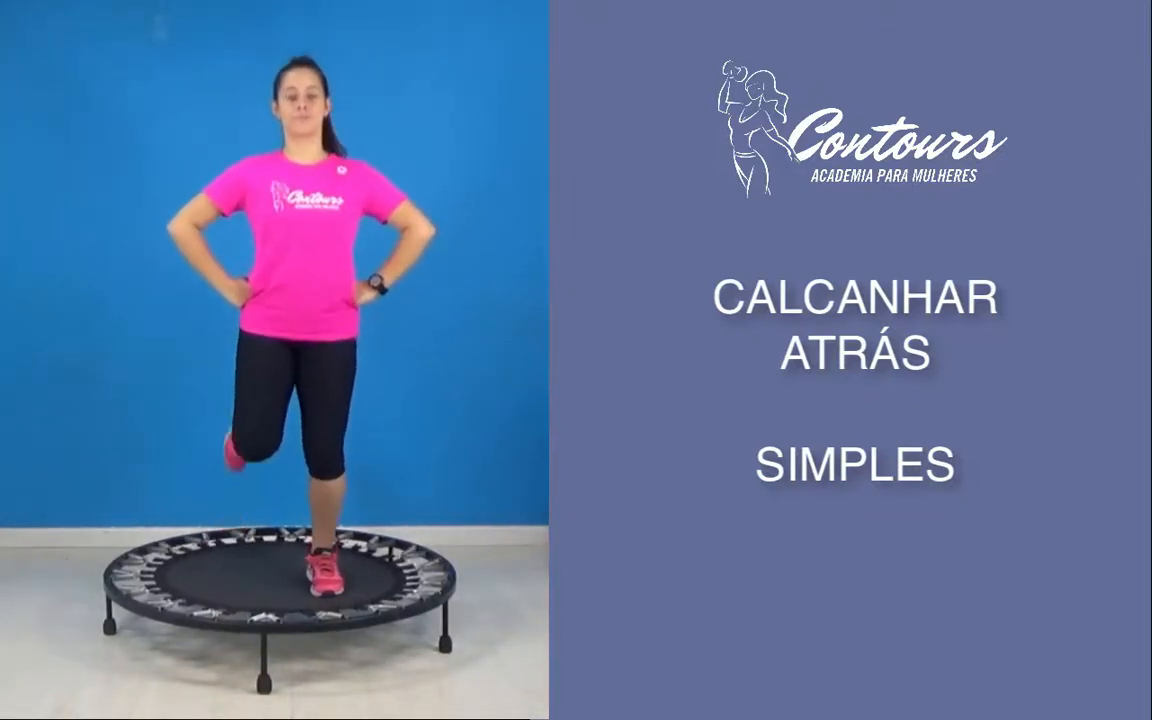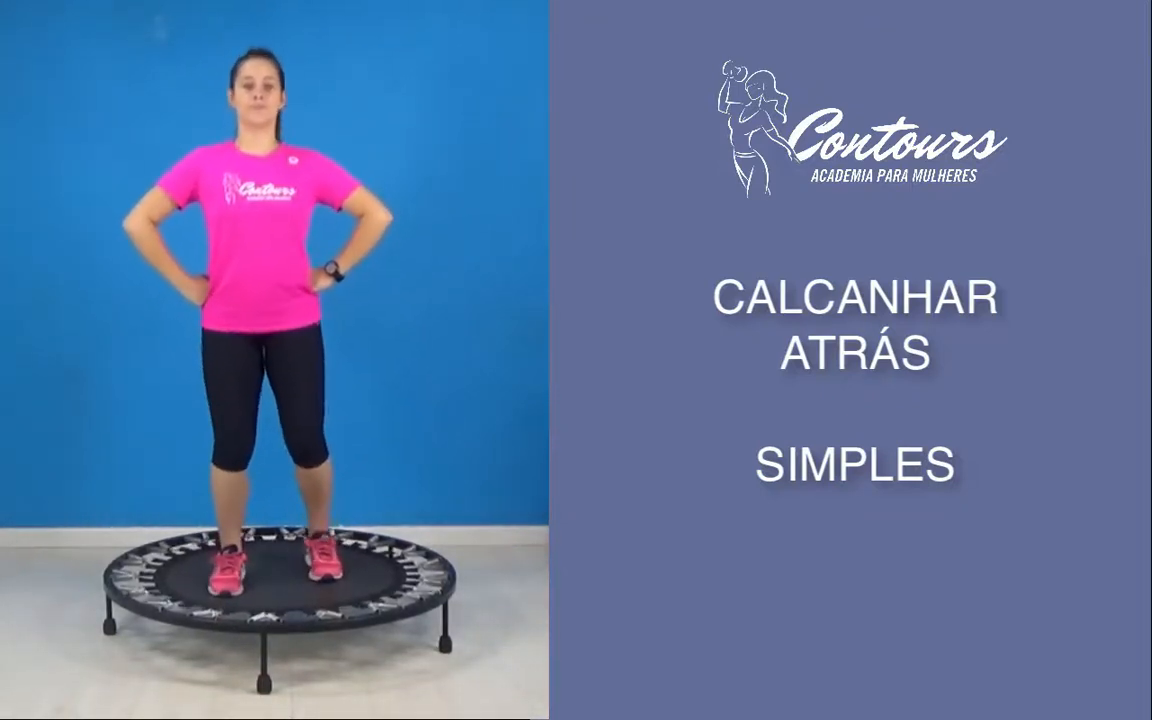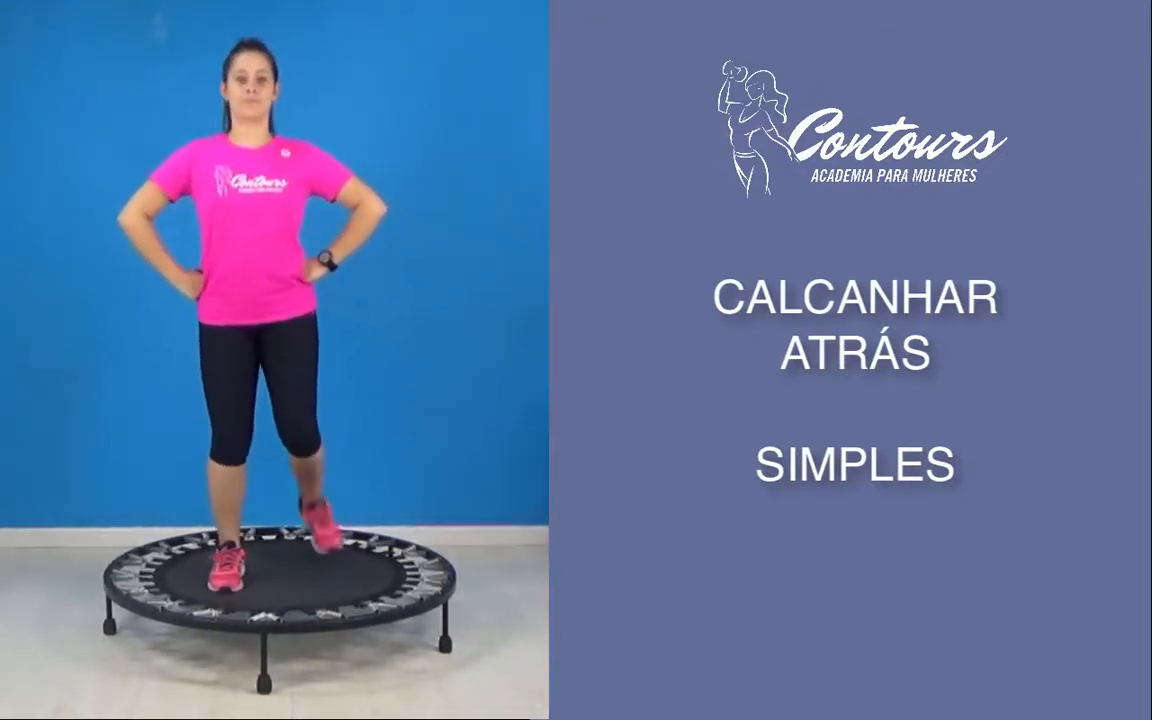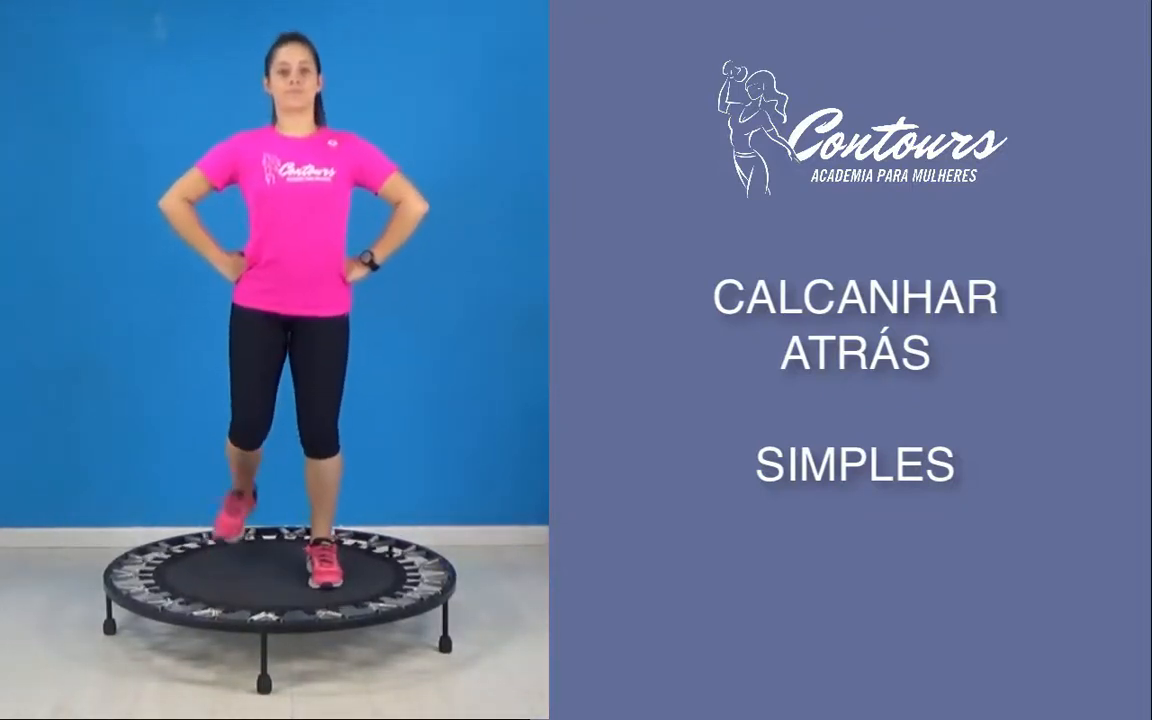
dt=0.5s
person 1, frame 1
left shoulder: (357, 176)
right shoulder: (251, 173)
left elbow: (420, 230)
right elbow: (182, 226)
left wrist: (375, 286)
right wrist: (228, 286)
left hip: (333, 336)
right hip: (264, 332)
left knee: (325, 452)
right knee: (256, 441)
left ankle: (323, 553)
right ankle: (243, 431)
person 1, frame 2
left shoulder: (310, 166)
right shoulder: (203, 164)
left elbow: (377, 215)
right elbow: (138, 222)
left wrist: (331, 273)
right wrist: (187, 283)
left hip: (296, 326)
right hip: (226, 329)
left knee: (307, 443)
right knee: (232, 446)
left ankle: (320, 537)
right ankle: (230, 552)
person 1, frame 3
left shoulder: (302, 159)
right shoulder: (196, 157)
left elbow: (371, 206)
right elbow: (133, 216)
left wrist: (326, 262)
right wrist: (181, 277)
left hip: (291, 316)
right hip: (222, 321)
left knee: (299, 431)
right knee: (229, 438)
left ankle: (315, 504)
right ankle: (228, 549)
person 1, frame 4
left shoulder: (349, 150)
right shoulder: (243, 148)
left elbow: (414, 204)
right elbow: (174, 201)
left wrist: (368, 262)
right wrist: (223, 261)
left hip: (326, 312)
right hip: (256, 308)
left knee: (320, 430)
right knee: (249, 423)
left ankle: (322, 544)
right ankle: (240, 493)
